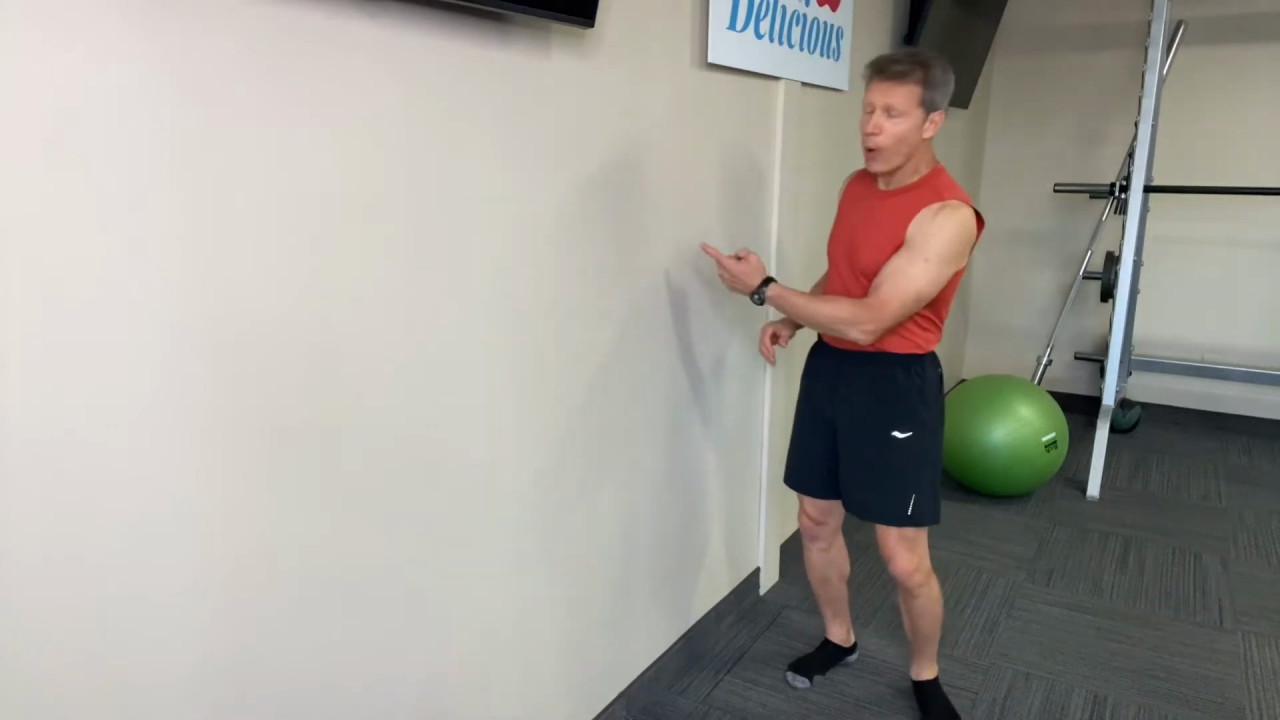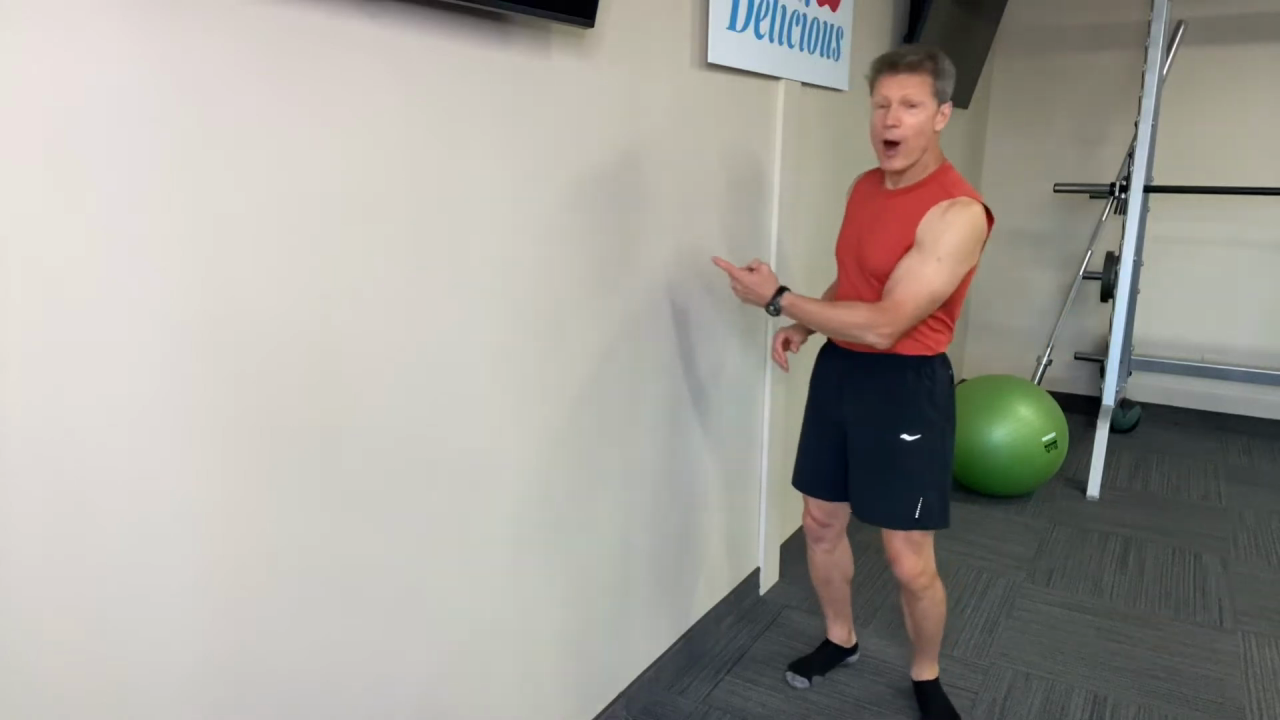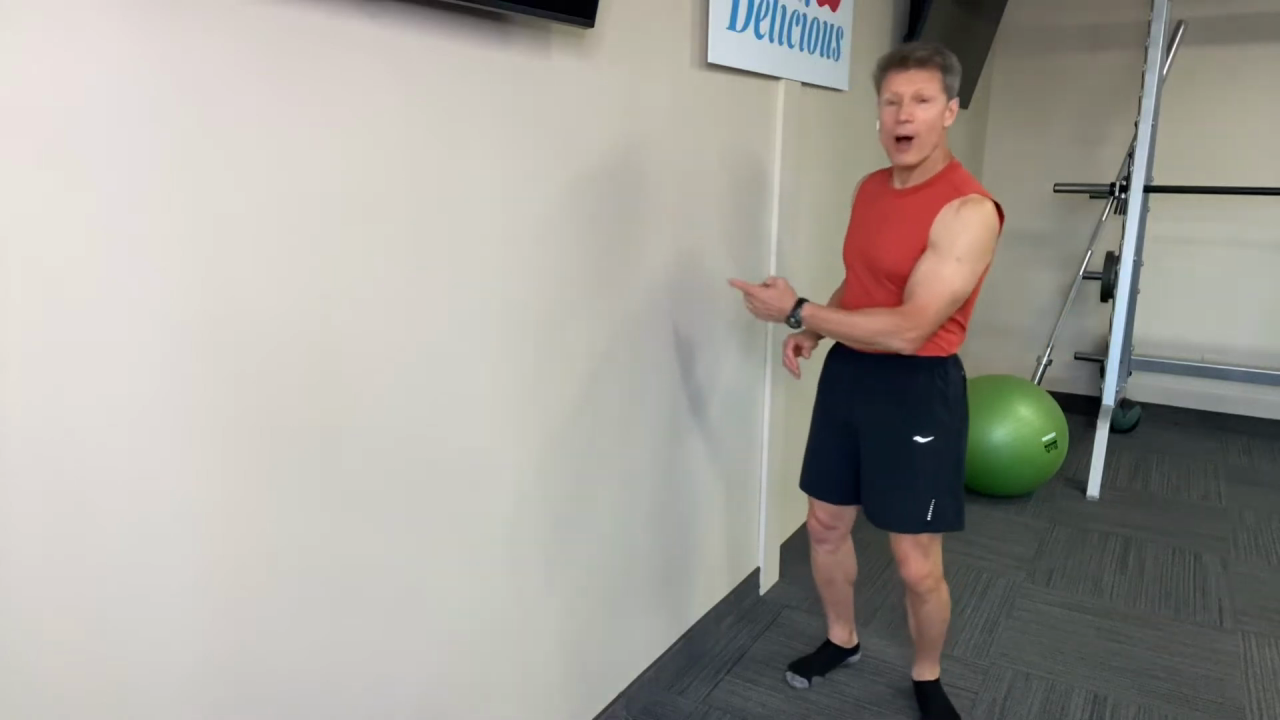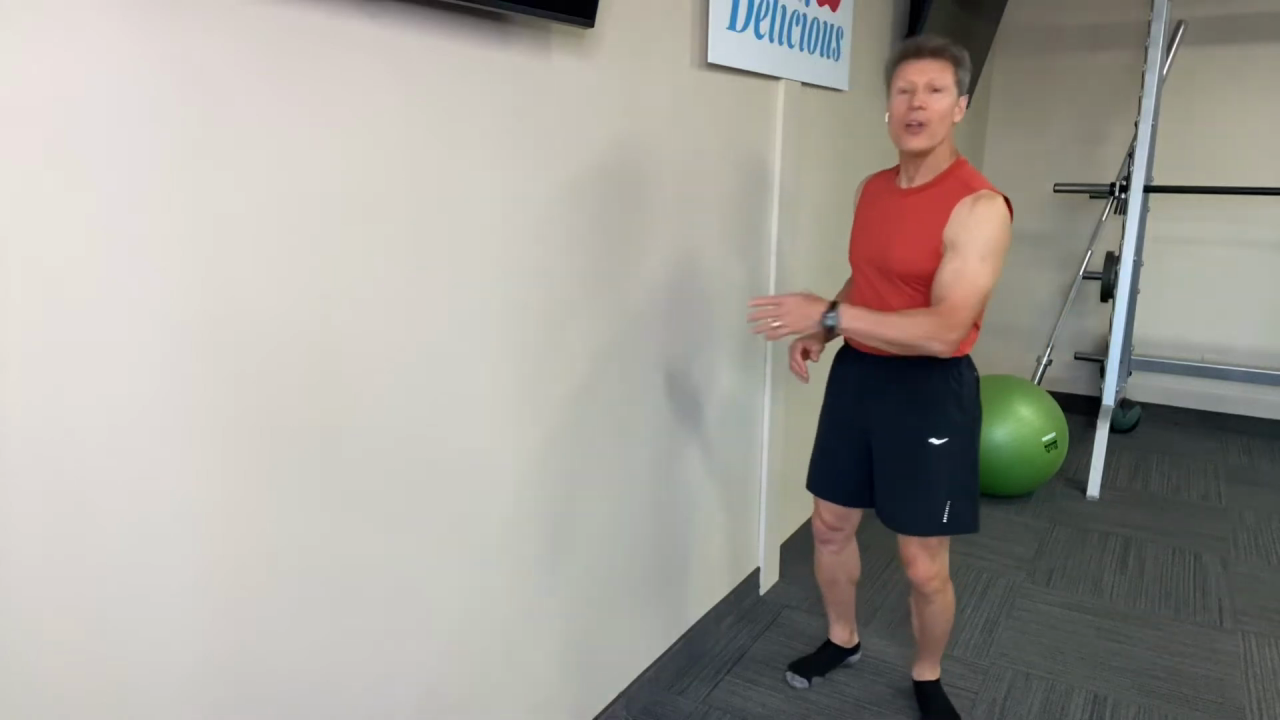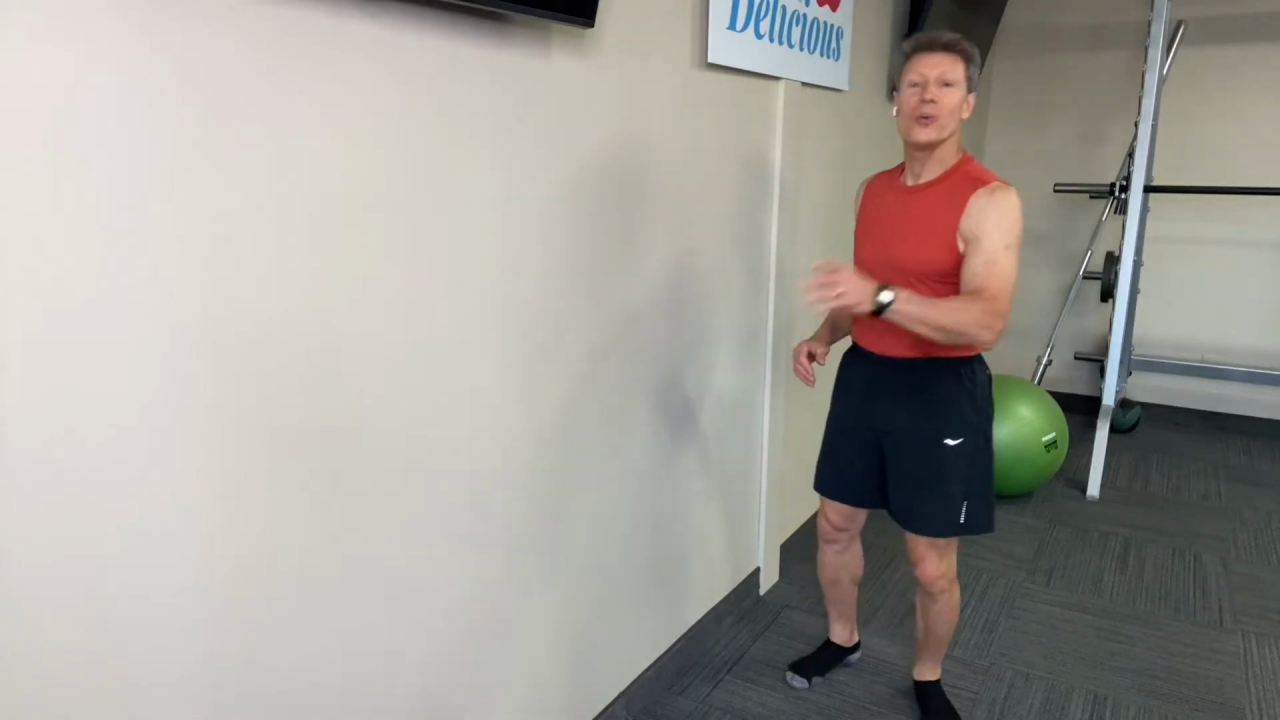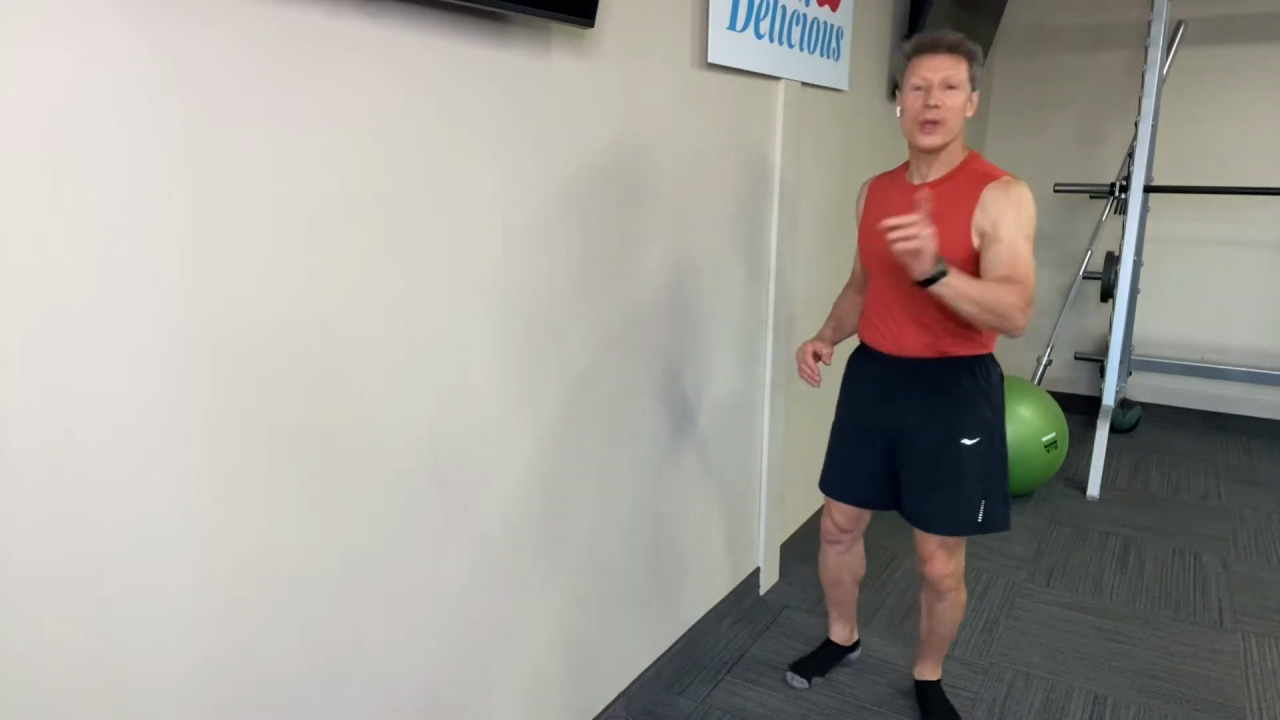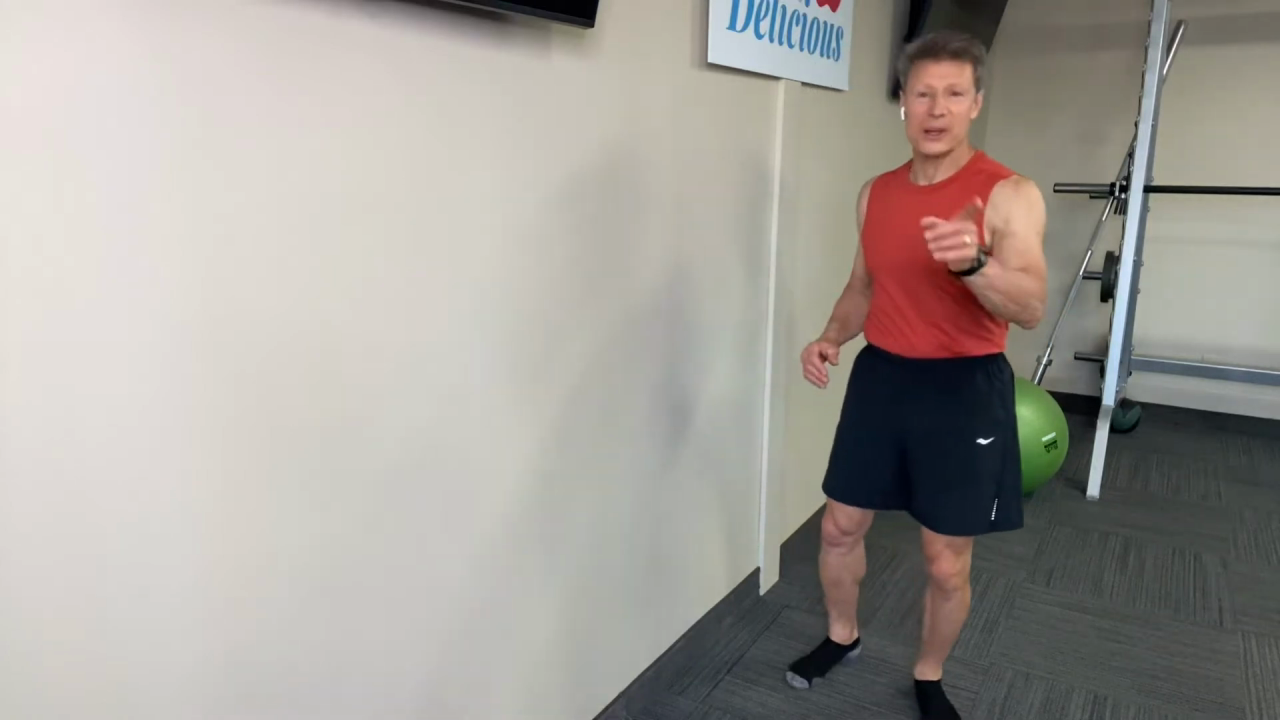
dt=0.1s
person 1, frame 1
left shoulder: (948, 216)
right shoulder: (857, 185)
left elbow: (866, 320)
left wrist: (763, 287)
right wrist: (789, 319)
left hip: (895, 387)
right hip: (828, 371)
left knee: (905, 561)
right knee: (816, 522)
right ankle: (840, 638)
person 1, frame 2
left shoulder: (956, 213)
right shoulder: (864, 187)
left elbow: (883, 324)
left wrist: (779, 298)
right wrist: (801, 326)
left hip: (905, 388)
right hip: (838, 373)
left knee: (909, 562)
right knee: (820, 524)
right ankle: (841, 638)
person 1, frame 3
left shoulder: (969, 211)
right shoulder: (870, 188)
left elbow: (906, 327)
left wrist: (796, 311)
right wrist: (813, 330)
left hip: (917, 390)
right hip: (847, 377)
left knee: (917, 565)
right knee: (825, 526)
right ankle: (842, 639)
person 1, frame 4
left shoulder: (979, 207)
right shoulder: (873, 188)
left elbow: (942, 331)
left wrist: (823, 315)
right wrist: (816, 335)
left hip: (929, 392)
right hip: (857, 379)
left knee: (924, 566)
right knee: (831, 525)
right ankle: (843, 639)
person 1, frame 5
left shoulder: (991, 200)
right shoulder: (873, 189)
left elbow: (984, 321)
left wrist: (879, 298)
right wrist: (824, 336)
left hip: (941, 393)
right hip: (864, 379)
left knee: (932, 566)
right knee: (835, 525)
right ankle: (841, 638)
person 1, frame 6
left shoulder: (1000, 196)
right shoulder: (875, 192)
left elbow: (1014, 314)
left wrist: (934, 267)
right wrist: (827, 336)
left hip: (954, 392)
right hip: (872, 379)
left knee: (940, 564)
right knee: (838, 526)
right ankle: (842, 636)
person 1, frame 7
left shoulder: (1010, 195)
right shoulder: (876, 191)
left elbow: (1029, 305)
left wrist: (972, 259)
right wrist: (831, 337)
left hip: (964, 392)
right hip: (879, 380)
left knee: (946, 564)
right knee: (840, 527)
right ankle: (841, 636)
